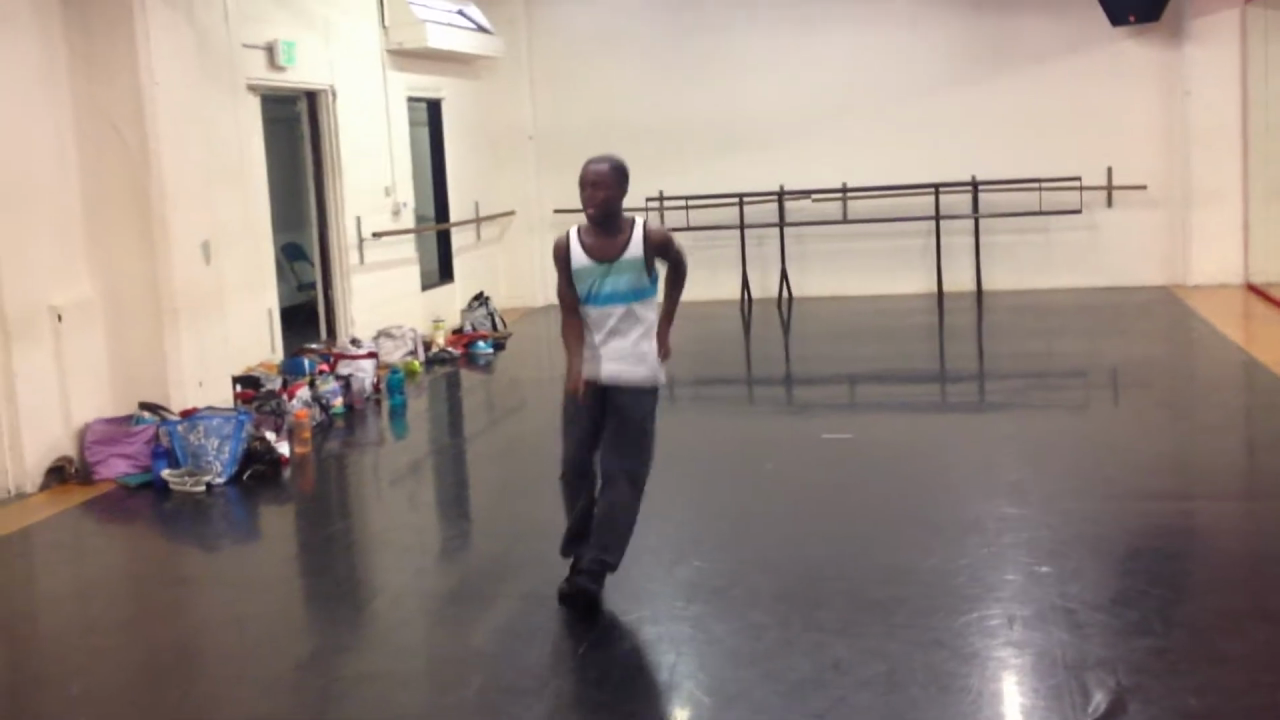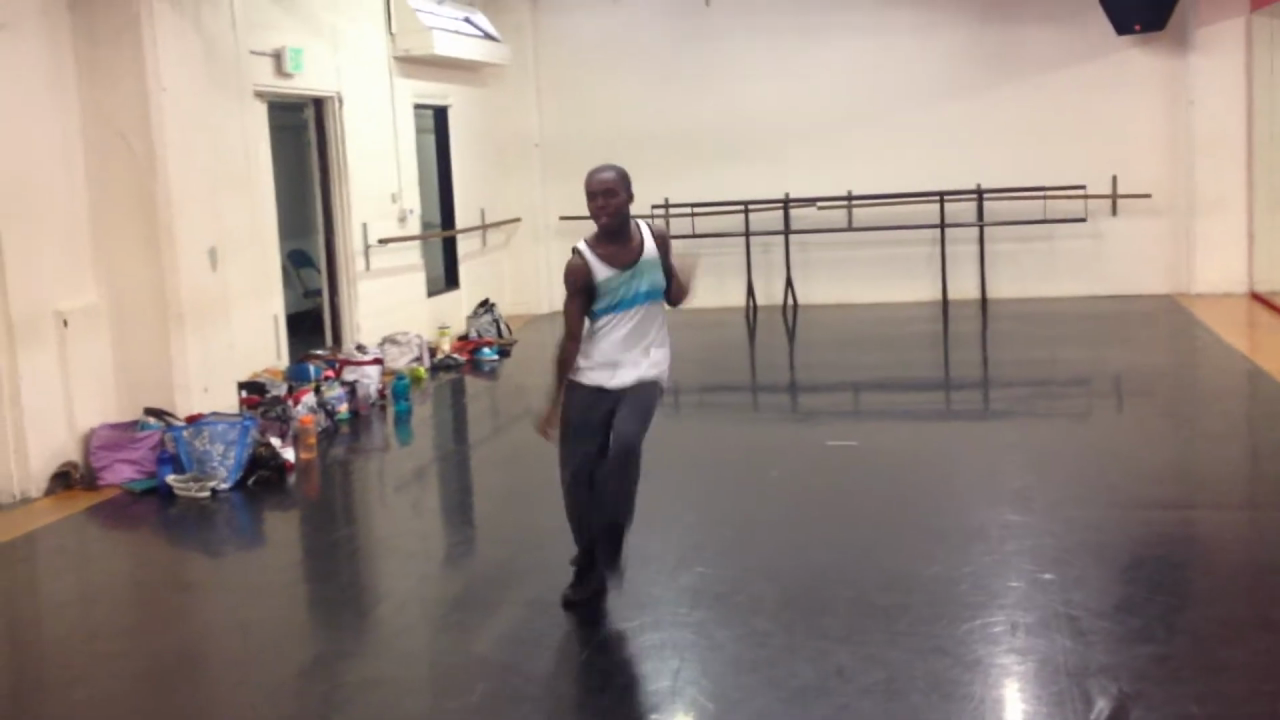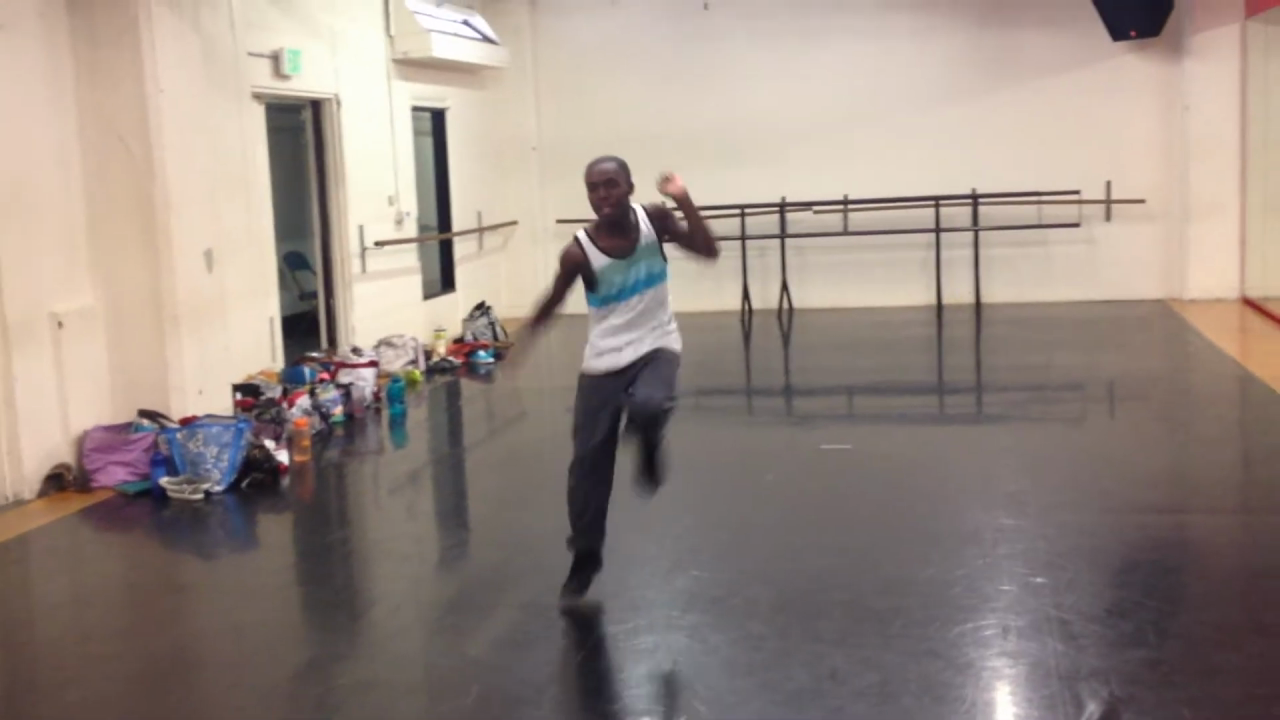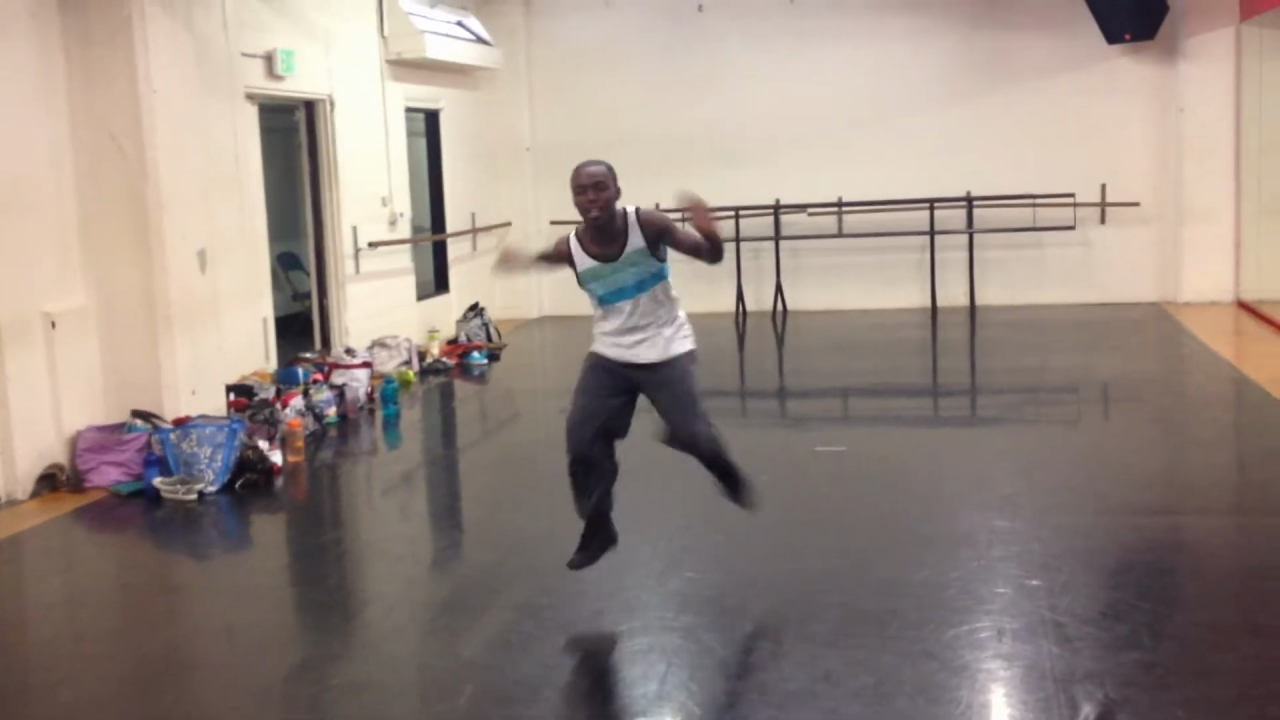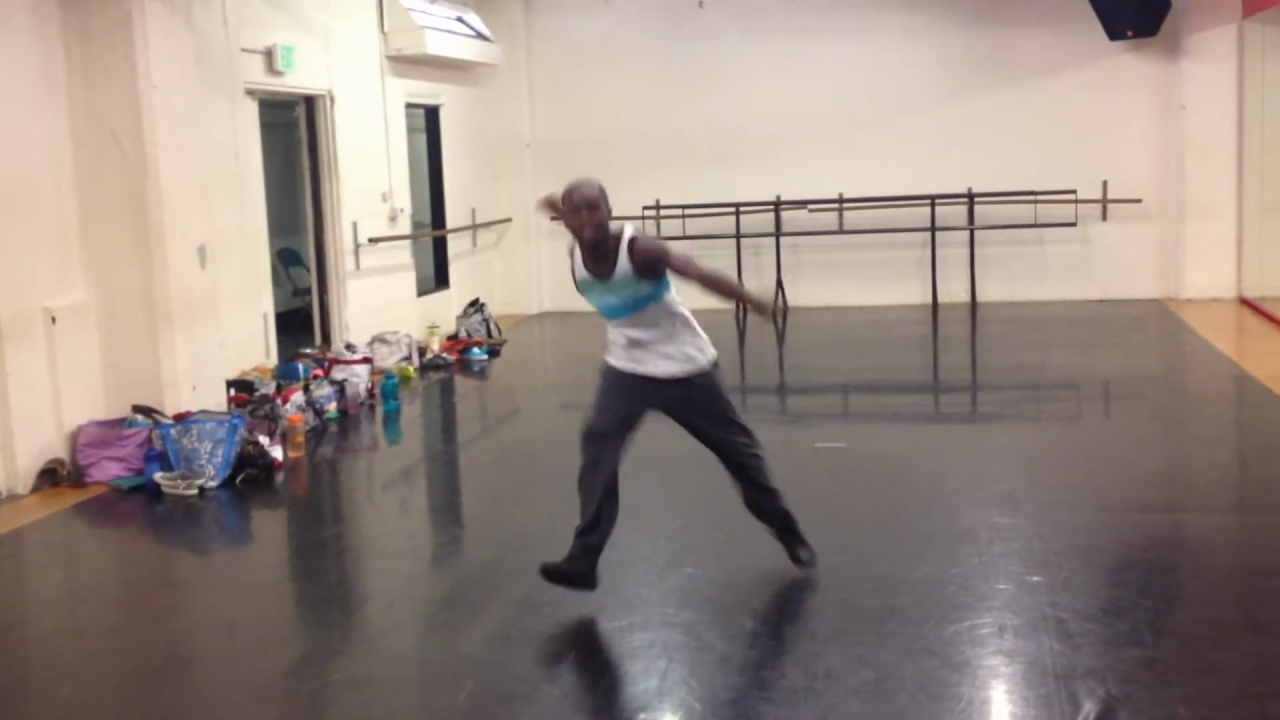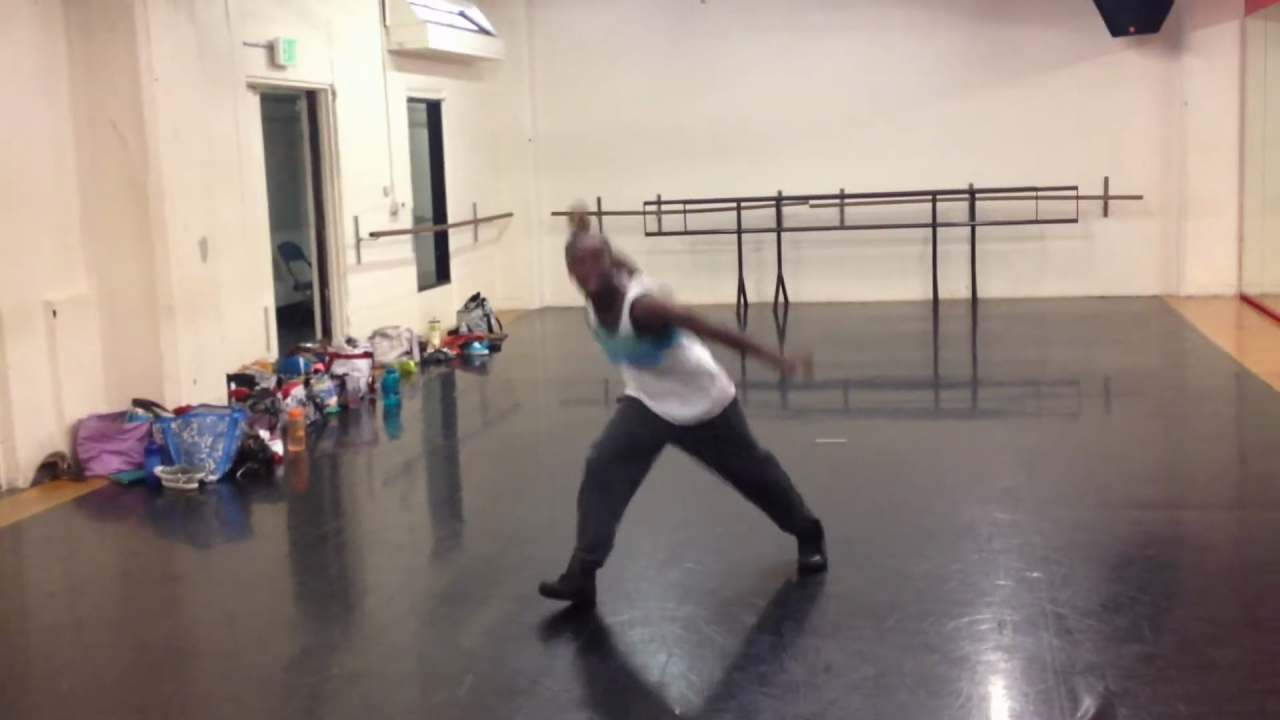
dt=0.1s
person 1, frame 1
left shoulder: (650, 236)
right shoulder: (566, 247)
left elbow: (673, 279)
right elbow: (570, 314)
left wrist: (665, 326)
right wrist: (575, 368)
left hip: (634, 375)
right hip: (588, 371)
left knee: (622, 472)
right knee: (576, 465)
left ankle: (594, 572)
right ankle: (582, 559)
person 1, frame 2
left shoulder: (655, 238)
right shoulder: (580, 262)
left elbow: (671, 298)
right elbow: (571, 337)
left wrist: (682, 284)
right wrist: (555, 403)
left hip: (643, 375)
right hip: (590, 380)
left knee: (624, 447)
right knee: (580, 473)
left ankle: (609, 546)
right ankle: (591, 568)
person 1, frame 3
left shoulder: (652, 220)
right shoulder: (579, 249)
left elbow: (707, 250)
right elbow: (554, 299)
left wrist: (685, 204)
right wrist: (524, 340)
left hip: (656, 348)
right hip: (603, 362)
left knee: (649, 407)
right knee: (588, 458)
left ankle: (649, 457)
right ankle: (584, 559)
person 1, frame 4
left shoulder: (647, 223)
right shoulder: (570, 247)
left elbow: (711, 256)
left wrist: (709, 234)
right wrist: (526, 260)
left hip: (666, 347)
right hip: (611, 352)
left knee: (689, 433)
right knee: (583, 432)
left ankle: (726, 472)
right ankle: (597, 525)
person 1, frame 5
left shoulder: (637, 247)
right shoulder: (577, 256)
left elbow: (695, 271)
right elbow: (590, 235)
left wrist: (750, 300)
left hip: (683, 362)
right hip: (627, 365)
left knee: (732, 444)
right knee: (598, 439)
left ankle: (785, 528)
right ankle: (584, 558)
person 1, frame 6
left shoulder: (644, 305)
right shoulder: (595, 300)
left elbow: (711, 328)
right elbow: (618, 271)
left wrist: (776, 358)
right wrist: (581, 235)
left hip: (701, 399)
right hip: (647, 402)
left knee: (753, 470)
right knee: (603, 469)
left ankle: (807, 532)
right ankle: (581, 574)
